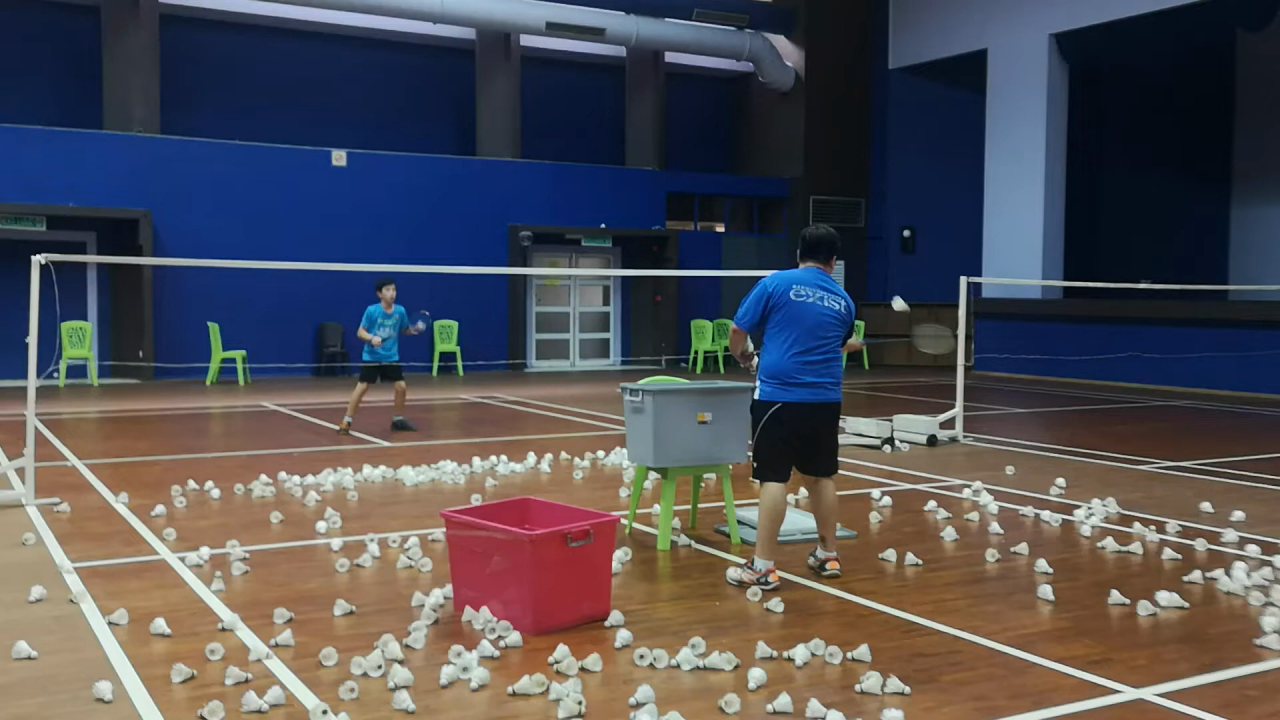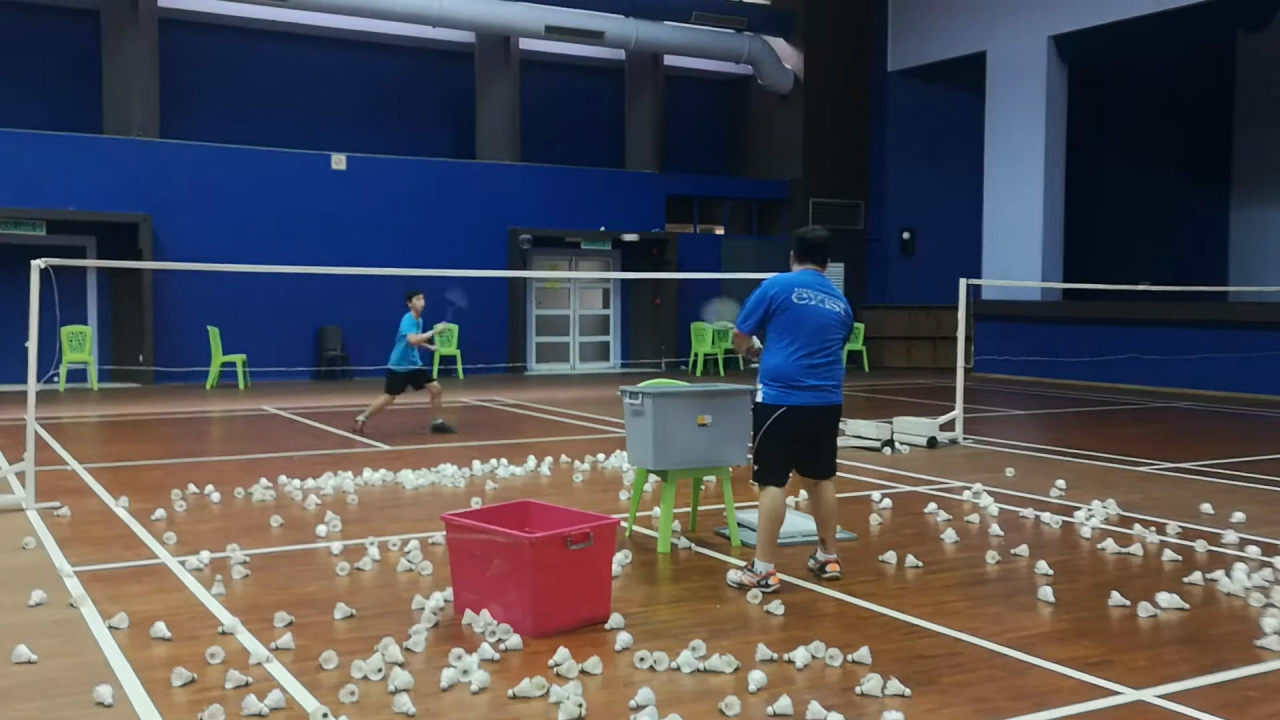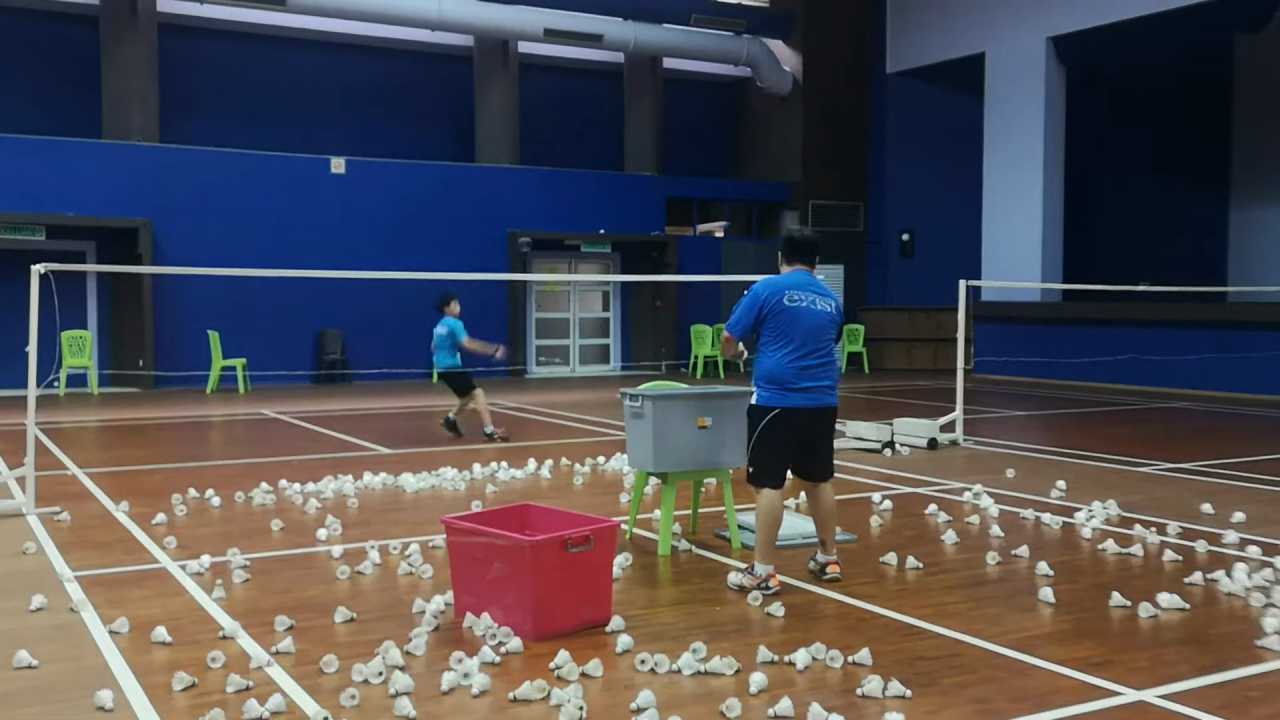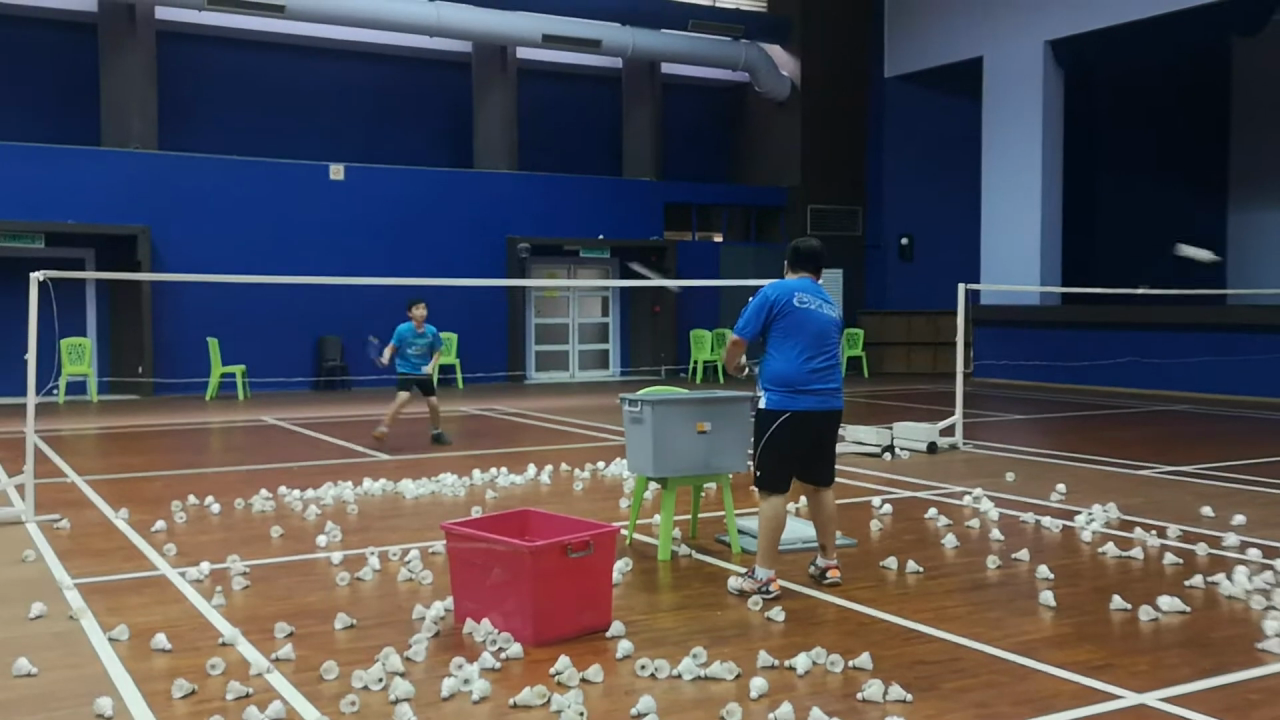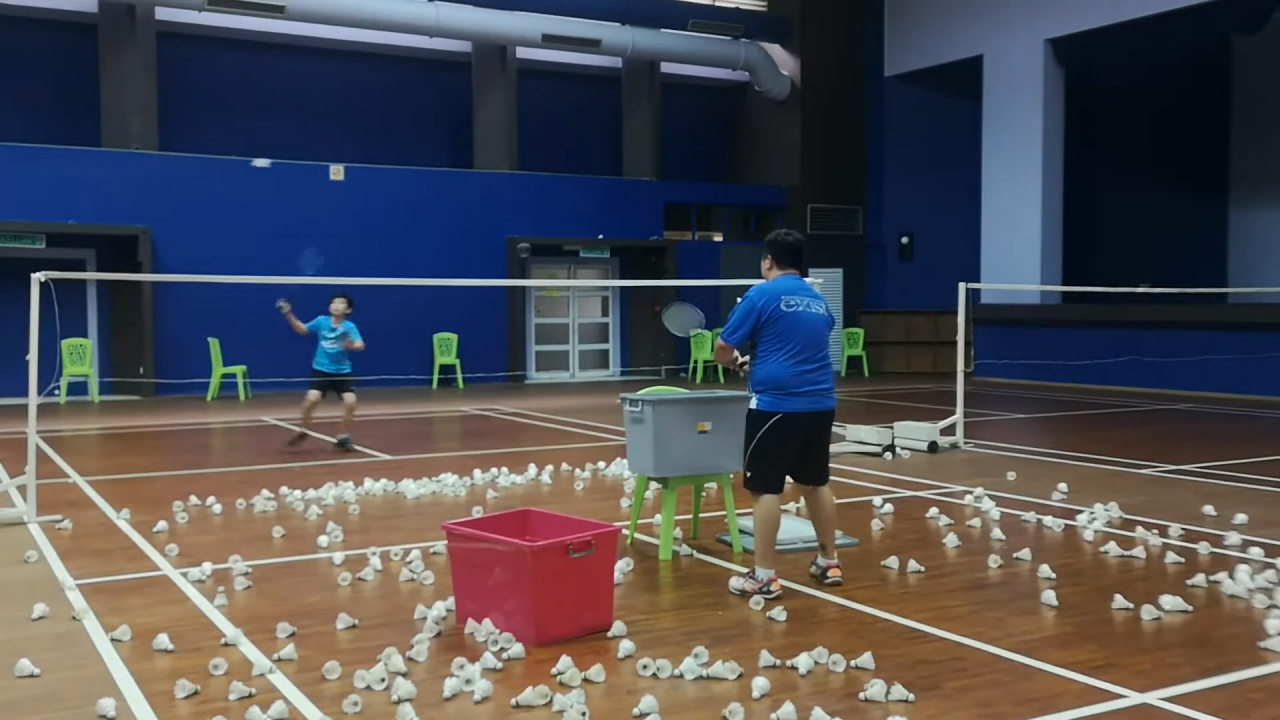
dt=0.4s
person 1, frame 1
left shoulder: (776, 283)
right shoulder: (843, 301)
left elbow: (737, 331)
left wrist: (745, 357)
right wrist: (850, 345)
left hip: (780, 396)
right hip: (825, 399)
left knee: (773, 479)
right knee: (821, 476)
left ankle: (763, 567)
right ankle: (828, 555)
person 1, frame 2
left shoulder: (776, 286)
right shoulder: (841, 302)
left elbow: (739, 336)
left wrist: (752, 349)
left hip: (782, 398)
right hip: (827, 400)
left knee: (772, 482)
right knee: (821, 478)
left ankle: (763, 570)
right ankle: (828, 557)
person 1, frame 3
left shoulder: (767, 288)
right shoulder: (831, 301)
left elbow: (729, 338)
left wrist: (733, 354)
left hip: (777, 401)
right hip: (822, 402)
left knee: (768, 484)
right knee: (818, 480)
left ankle: (763, 572)
right ankle: (828, 559)
person 1, frame 4
left shoulder: (775, 292)
right shoulder: (831, 306)
left elbow: (738, 341)
left wrist: (733, 366)
left hip: (784, 403)
right hip: (827, 405)
left knee: (773, 488)
right knee: (819, 485)
left ankle: (764, 576)
right ankle: (828, 563)
person 1, frame 5
left shoulder: (762, 294)
right shoulder: (819, 302)
left elbow: (723, 348)
left wrist: (732, 360)
left hip: (776, 405)
right hip: (820, 404)
left knee: (765, 488)
right knee: (816, 484)
left ankle: (765, 576)
right ankle: (829, 563)
